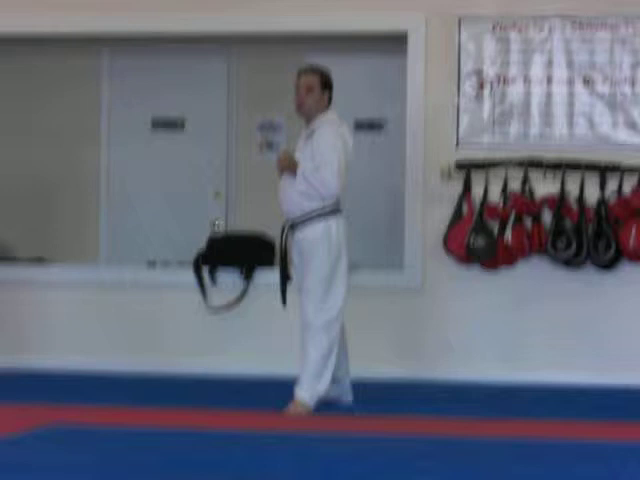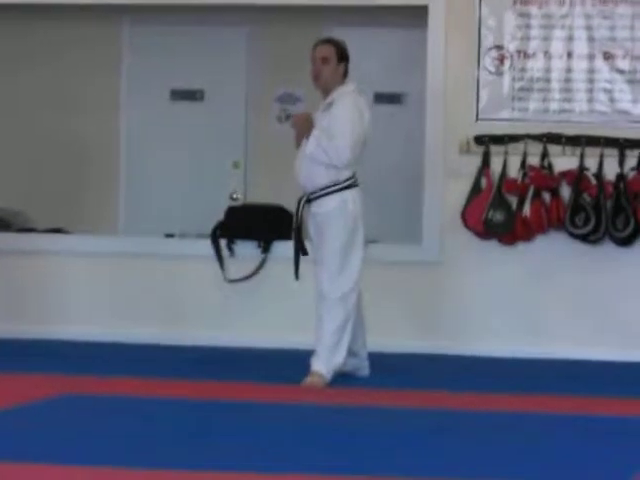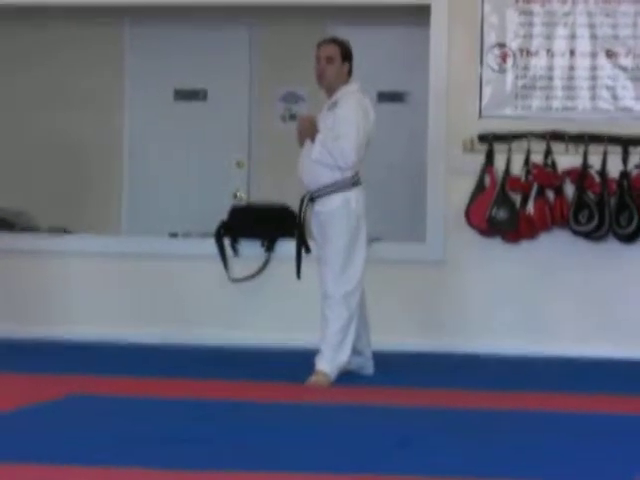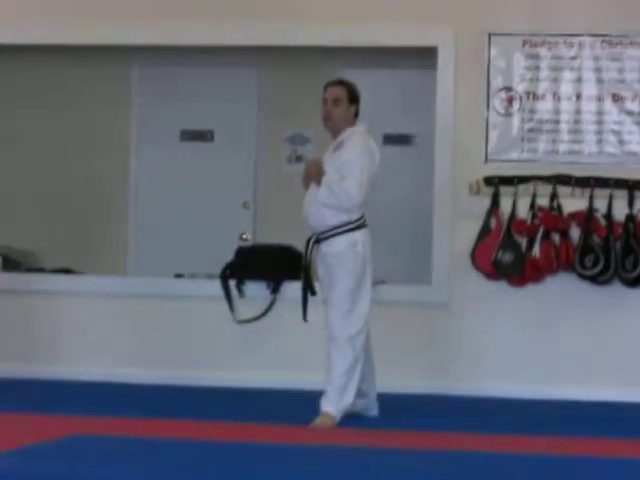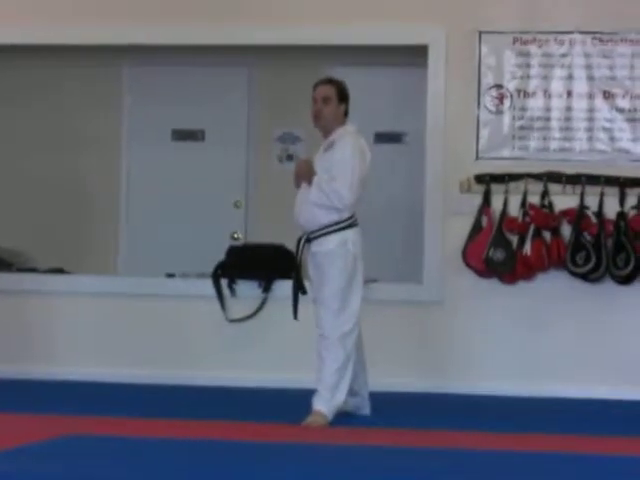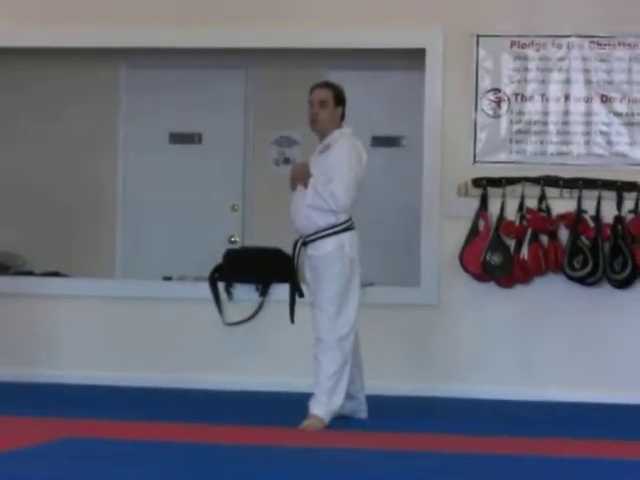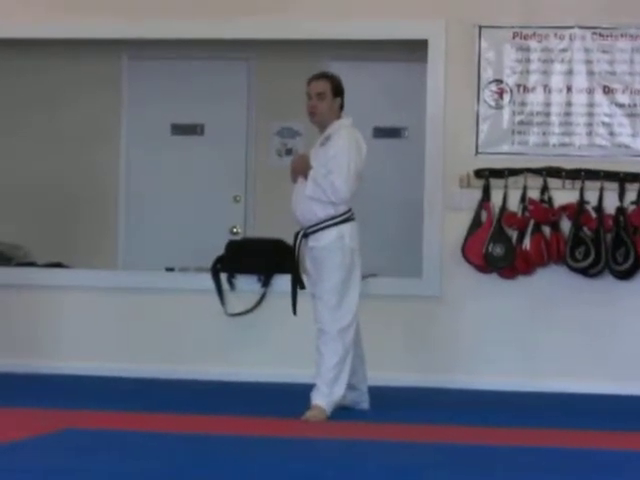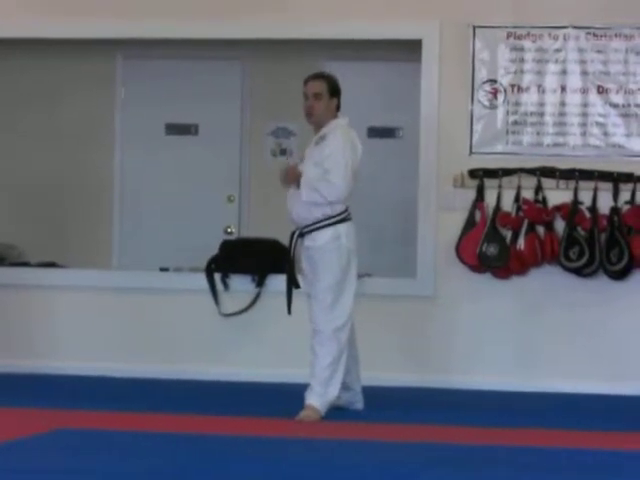
dt=0.7s
person 1, frame 1
left shoulder: (330, 131)
right shoulder: (311, 132)
left elbow: (331, 185)
left wrist: (296, 169)
right wrist: (289, 170)
left hip: (321, 232)
right hip: (306, 231)
left knee: (319, 313)
right knee: (325, 311)
left ankle: (307, 393)
right ankle: (336, 386)
person 1, frame 2
left shoulder: (348, 103)
right shoulder: (329, 105)
left elbow: (342, 154)
left wrist: (309, 132)
right wrist: (305, 138)
left hip: (337, 203)
right hip: (323, 203)
left knee: (335, 285)
right knee: (343, 283)
left ankle: (324, 365)
right ankle: (354, 359)
person 1, frame 3
left shoulder: (353, 103)
right shoulder: (332, 105)
left elbow: (348, 155)
left wrist: (314, 135)
right wrist: (308, 137)
left hip: (340, 203)
right hip: (325, 203)
left knee: (338, 285)
right knee: (346, 282)
left ankle: (328, 364)
right ankle: (358, 357)
person 1, frame 4
left shoulder: (358, 144)
right shoulder: (338, 147)
left elbow: (352, 196)
left wrist: (320, 177)
right wrist: (313, 180)
left hip: (346, 244)
right hip: (331, 244)
left knee: (344, 327)
right knee: (352, 325)
left ankle: (333, 406)
right ankle: (362, 400)
person 1, frame 5
left shoulder: (349, 144)
right shoulder: (329, 146)
left elbow: (343, 196)
left wrist: (311, 177)
right wrist: (305, 180)
left hip: (337, 243)
right hip: (322, 243)
left knee: (334, 326)
right knee: (343, 324)
left ankle: (325, 405)
right ankle: (355, 398)
person 1, frame 6
left shoulder: (345, 146)
right shoulder: (325, 149)
left elbow: (340, 198)
left wrist: (307, 180)
right wrist: (301, 183)
left hip: (334, 246)
right hip: (318, 246)
left knee: (332, 329)
right knee: (341, 327)
left ankle: (322, 408)
right ankle: (352, 402)
person 1, frame 7
left shoulder: (345, 137)
right shoulder: (325, 140)
left elbow: (340, 190)
left wrist: (307, 172)
right wrist: (302, 174)
left hip: (334, 237)
right hip: (319, 238)
left knee: (333, 320)
right knee: (342, 318)
left ankle: (324, 399)
right ankle: (354, 392)
person 1, frame 8
left shoulder: (340, 137)
right shoulder: (321, 140)
left elbow: (337, 188)
left wrist: (300, 179)
right wrist: (297, 179)
left hip: (331, 237)
right hip: (315, 238)
left knee: (328, 320)
right knee: (337, 318)
left ankle: (319, 399)
right ankle: (348, 393)
